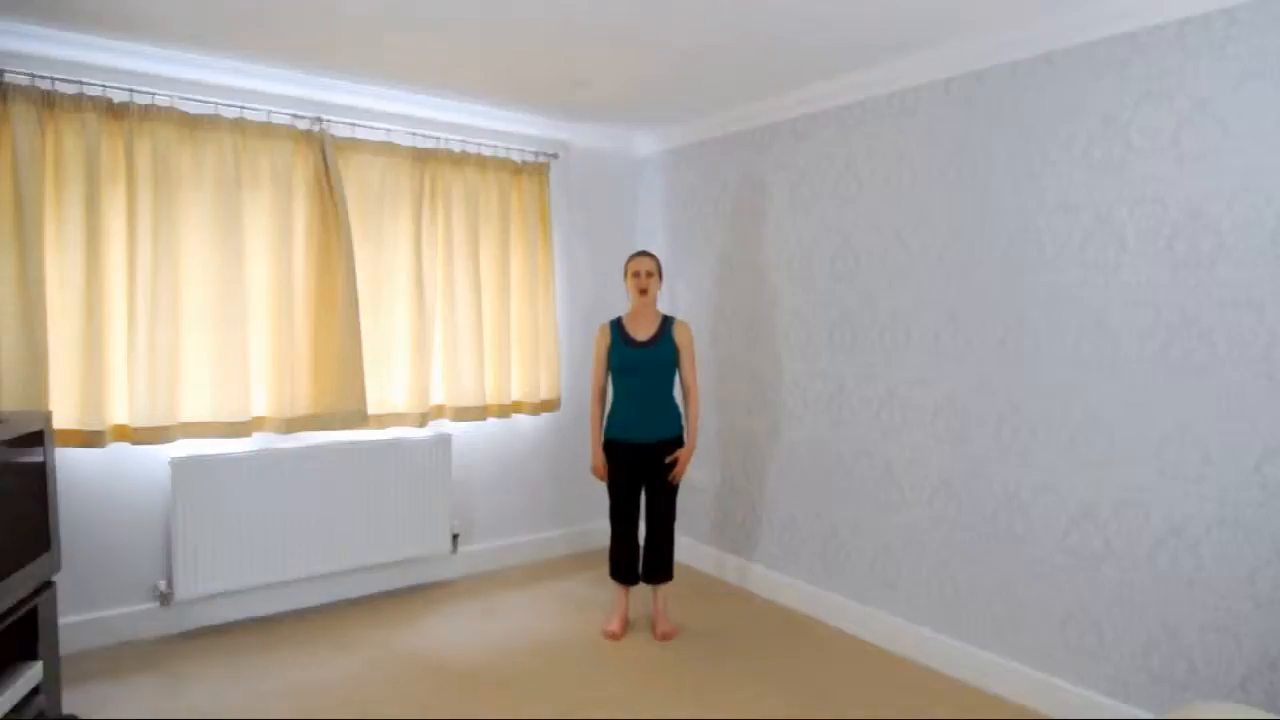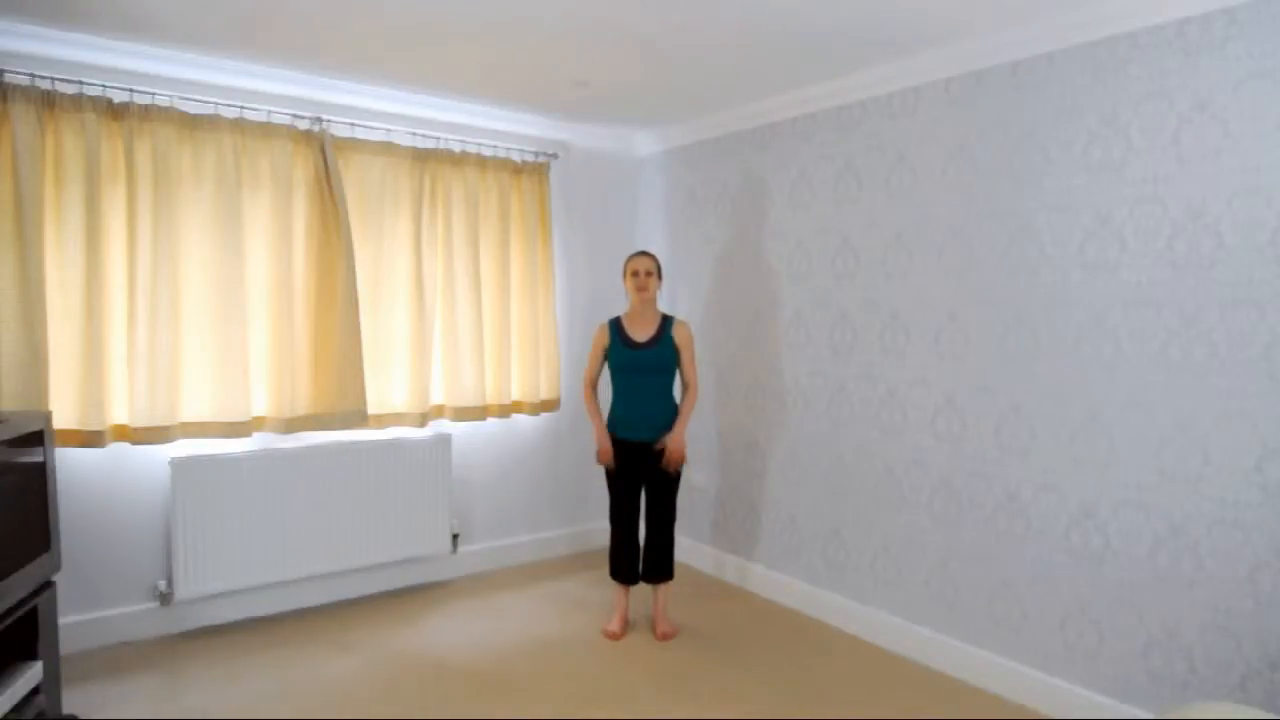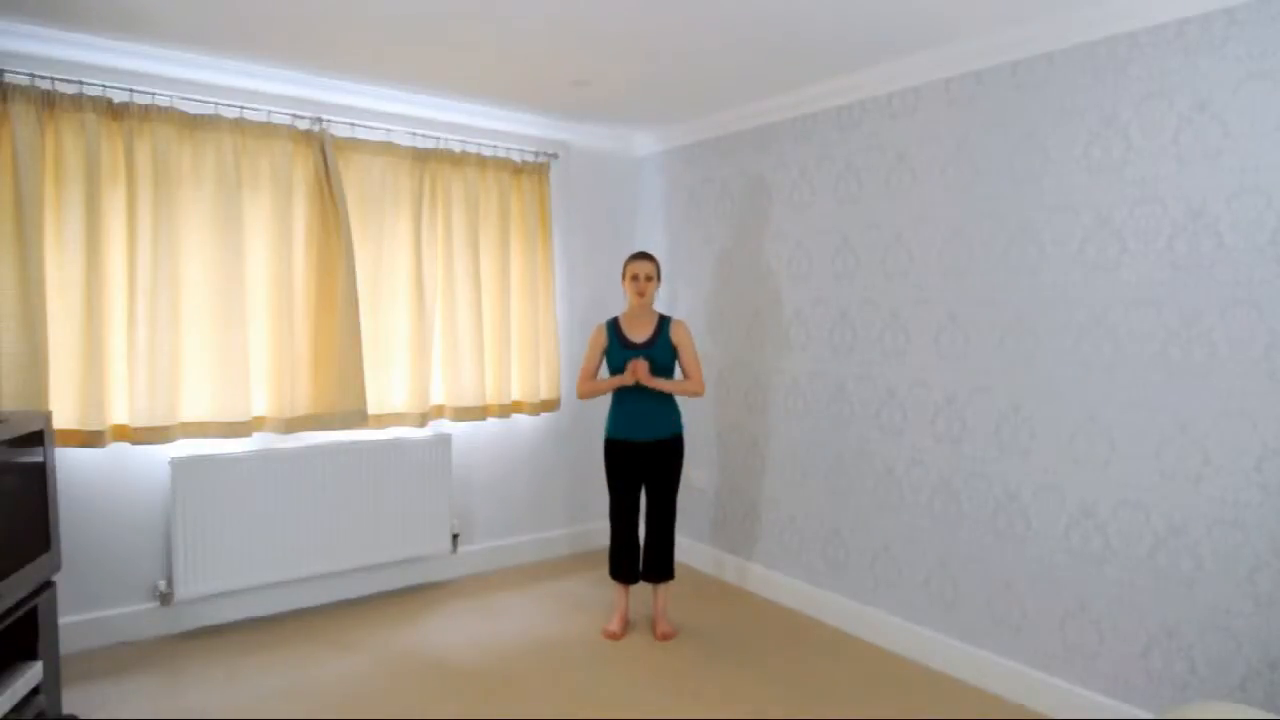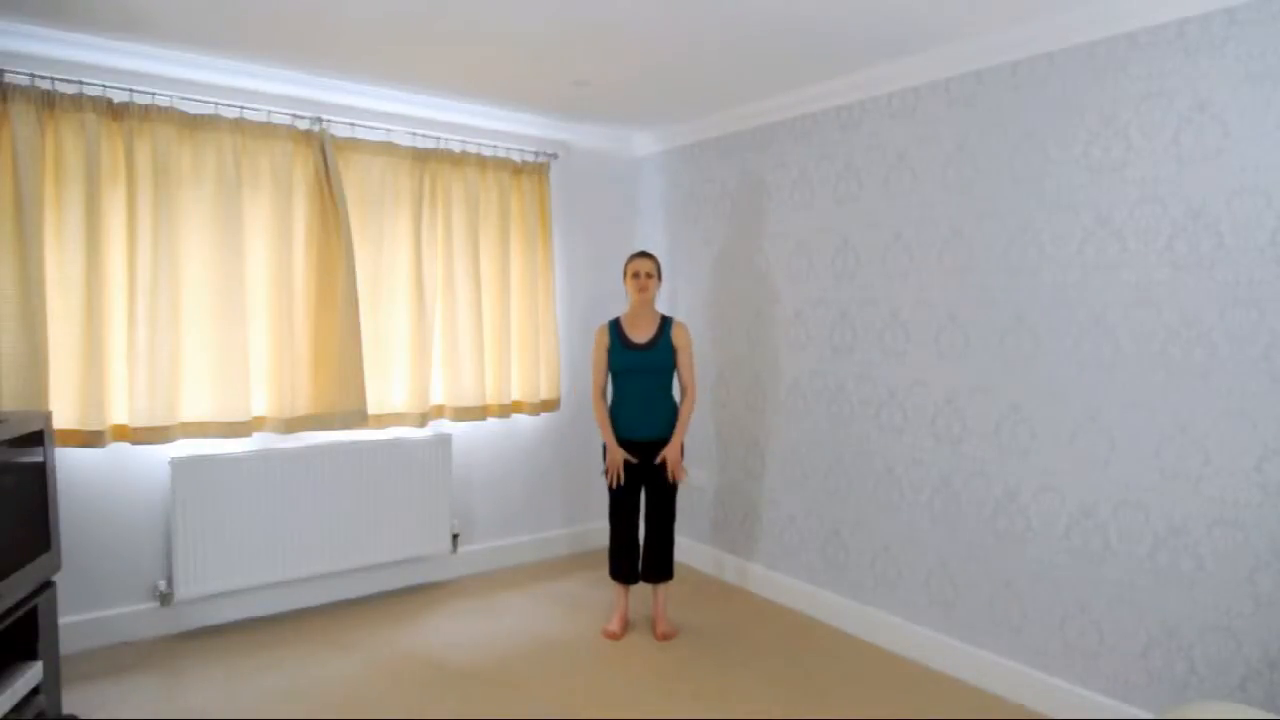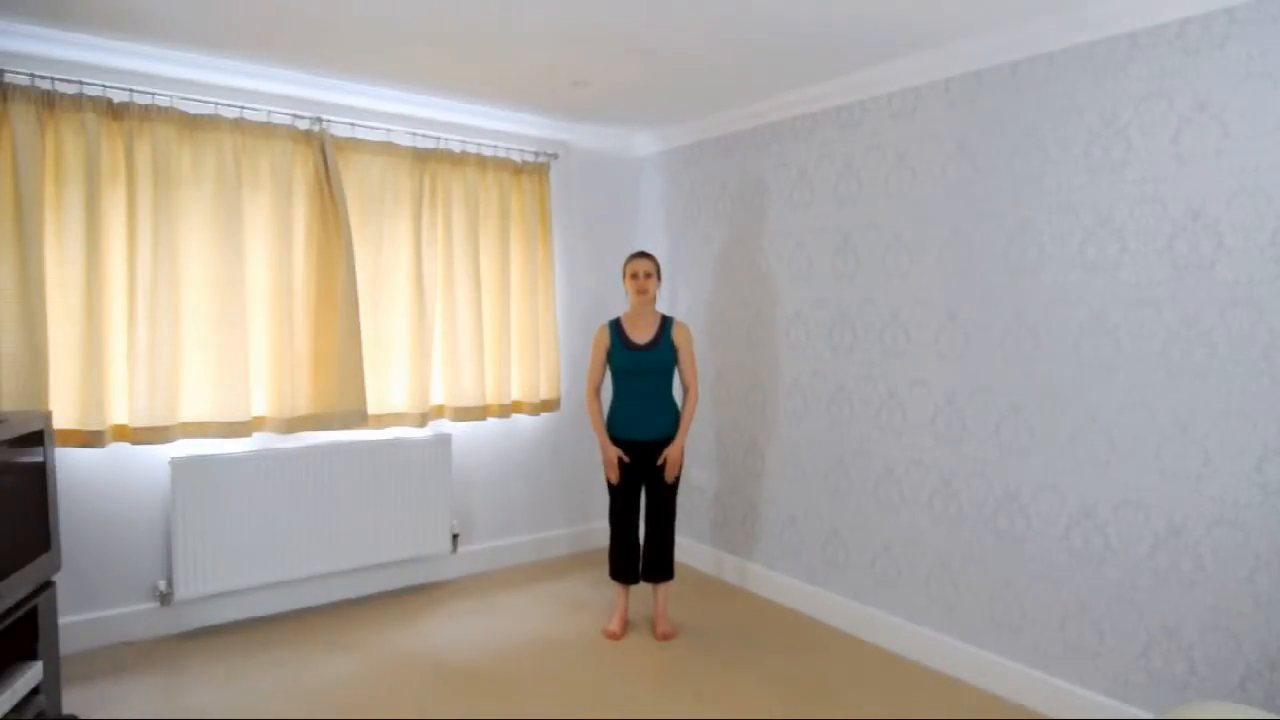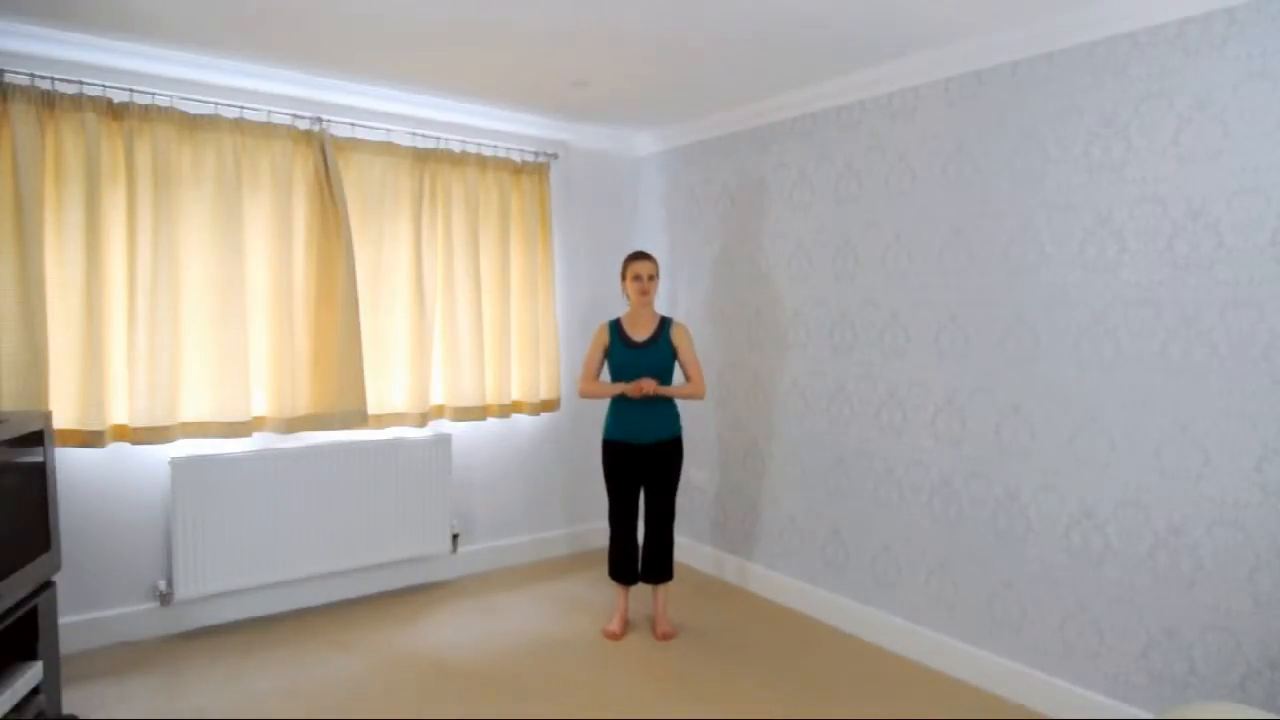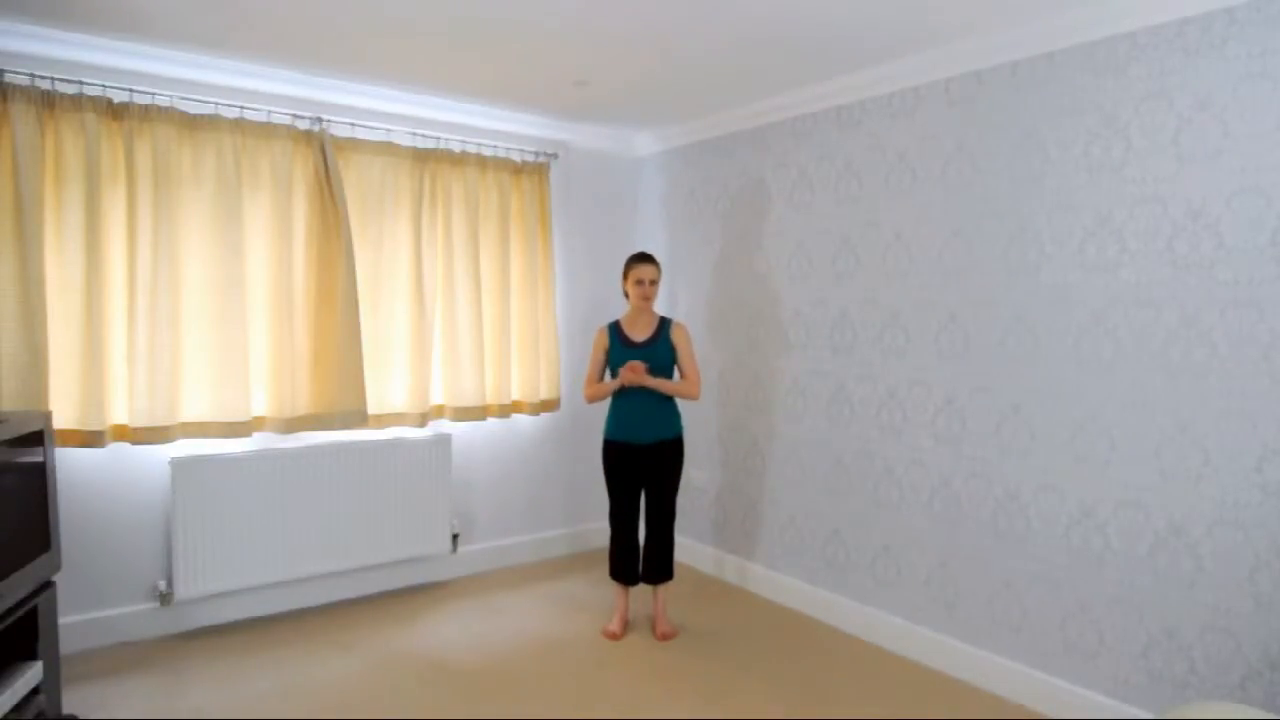
dt=0.7s
person 1, frame 1
left shoulder: (678, 330)
right shoulder: (609, 332)
left elbow: (690, 389)
right elbow: (598, 392)
left wrist: (690, 442)
right wrist: (596, 447)
left hip: (665, 442)
right hip: (621, 442)
left knee: (661, 522)
right knee: (622, 522)
left ankle: (660, 610)
right ankle: (620, 608)
person 1, frame 2
left shoulder: (677, 329)
right shoulder: (607, 331)
left elbow: (691, 387)
right elbow: (589, 385)
left wrist: (679, 431)
right wrist: (600, 432)
left hip: (663, 441)
right hip: (621, 442)
left knee: (662, 521)
right knee: (622, 521)
left ankle: (660, 609)
right ankle: (620, 608)
person 1, frame 3
left shoulder: (675, 329)
right shoulder: (606, 331)
left elbow: (697, 385)
right elbow: (583, 388)
left wrist: (653, 380)
right wrist: (622, 378)
left hip: (665, 440)
right hip: (621, 441)
left knee: (662, 519)
right knee: (622, 520)
left ankle: (661, 609)
right ankle: (621, 608)
person 1, frame 4
left shoulder: (675, 331)
right shoulder: (607, 332)
left elbow: (689, 391)
right elbow: (599, 394)
left wrist: (676, 442)
right wrist: (611, 443)
left hip: (663, 444)
right hip: (621, 445)
left knee: (661, 520)
right knee: (621, 520)
left ankle: (660, 609)
right ankle: (620, 608)
person 1, frame 5
left shoulder: (676, 331)
right shoulder: (607, 333)
left elbow: (691, 390)
right elbow: (592, 392)
left wrist: (679, 441)
right wrist: (604, 443)
left hip: (664, 442)
right hip: (621, 443)
left knee: (661, 521)
right knee: (622, 521)
left ankle: (660, 609)
right ankle: (620, 609)
person 1, frame 6
left shoulder: (675, 330)
right shoulder: (607, 332)
left elbow: (698, 388)
right elbow: (585, 387)
left wrist: (659, 388)
right wrist: (624, 387)
left hip: (664, 442)
right hip: (619, 442)
left knee: (661, 520)
right knee: (621, 521)
left ankle: (660, 609)
right ankle: (621, 609)
person 1, frame 7
left shoulder: (674, 331)
right shoulder: (607, 334)
left elbow: (693, 388)
right elbow: (589, 392)
left wrist: (649, 380)
right wrist: (620, 379)
left hip: (664, 442)
right hip: (620, 442)
left knee: (661, 520)
right knee: (622, 521)
left ankle: (660, 610)
right ankle: (620, 609)
